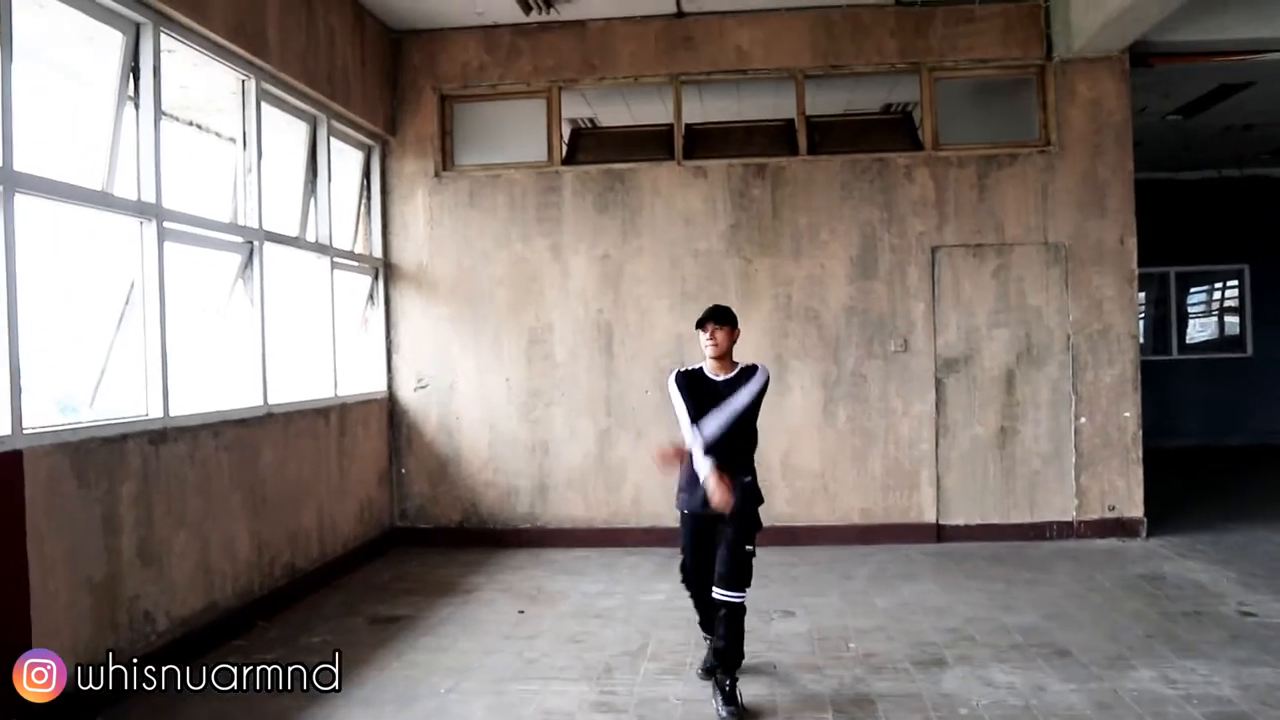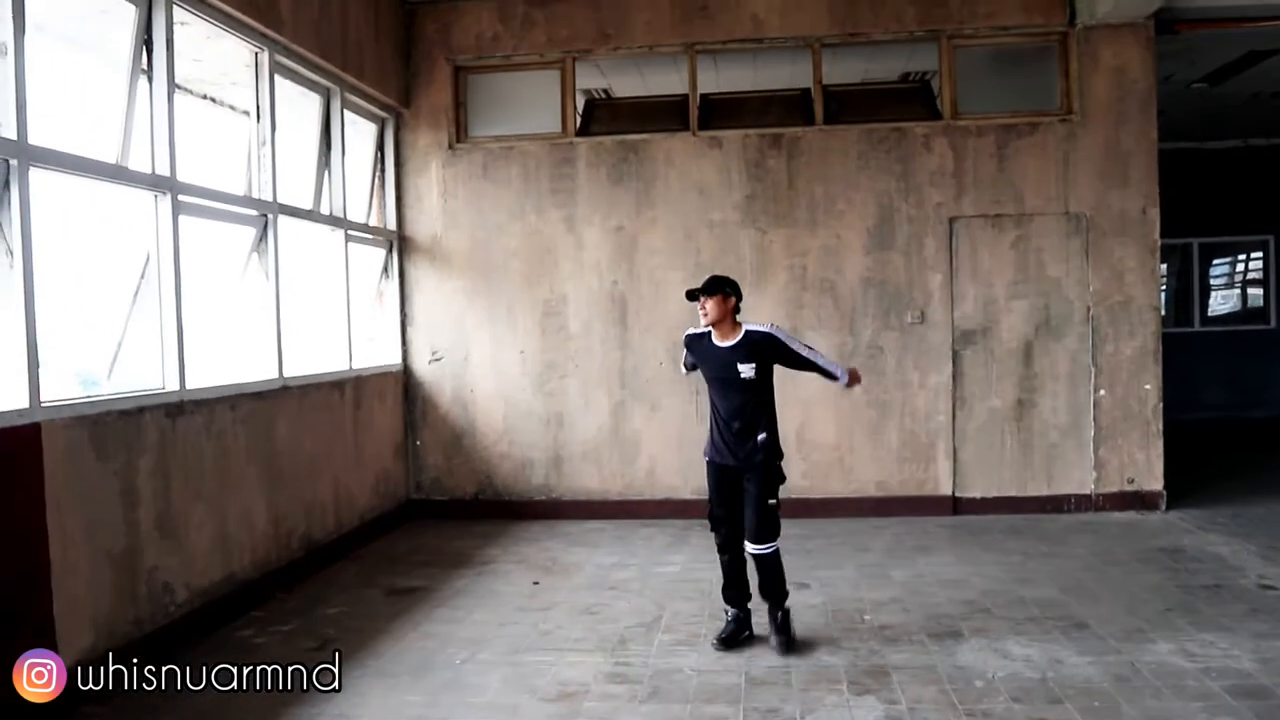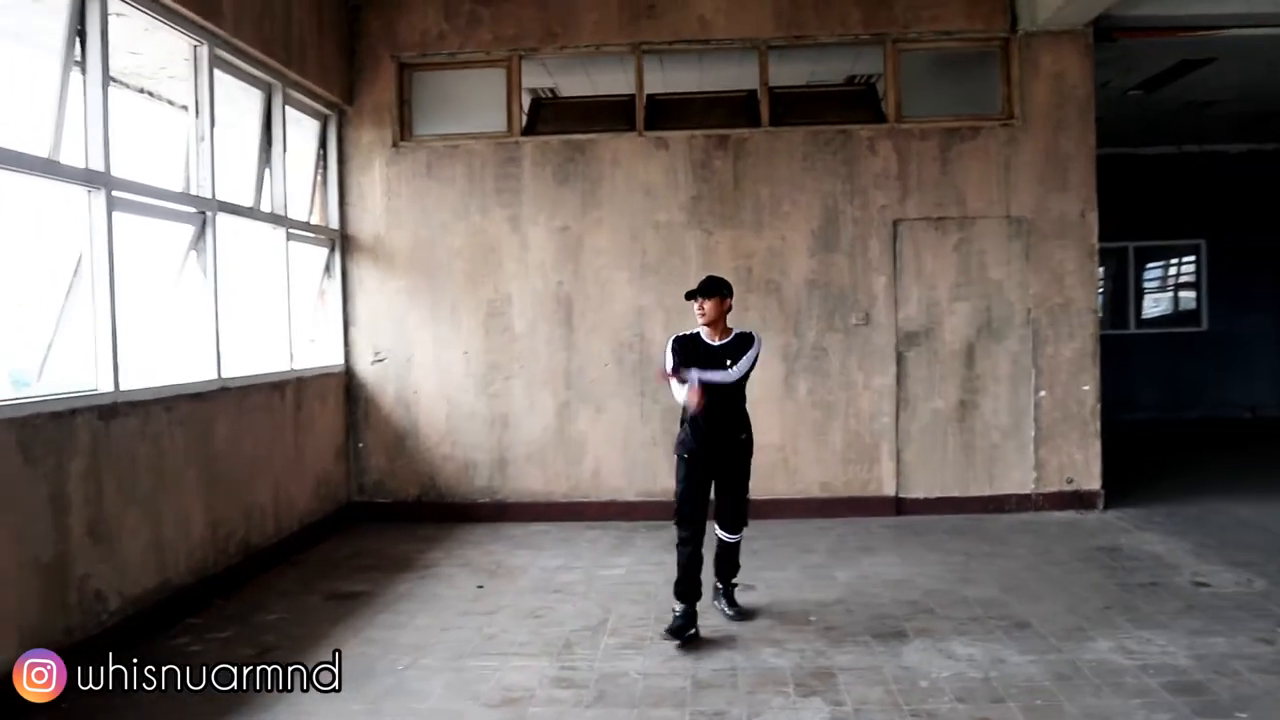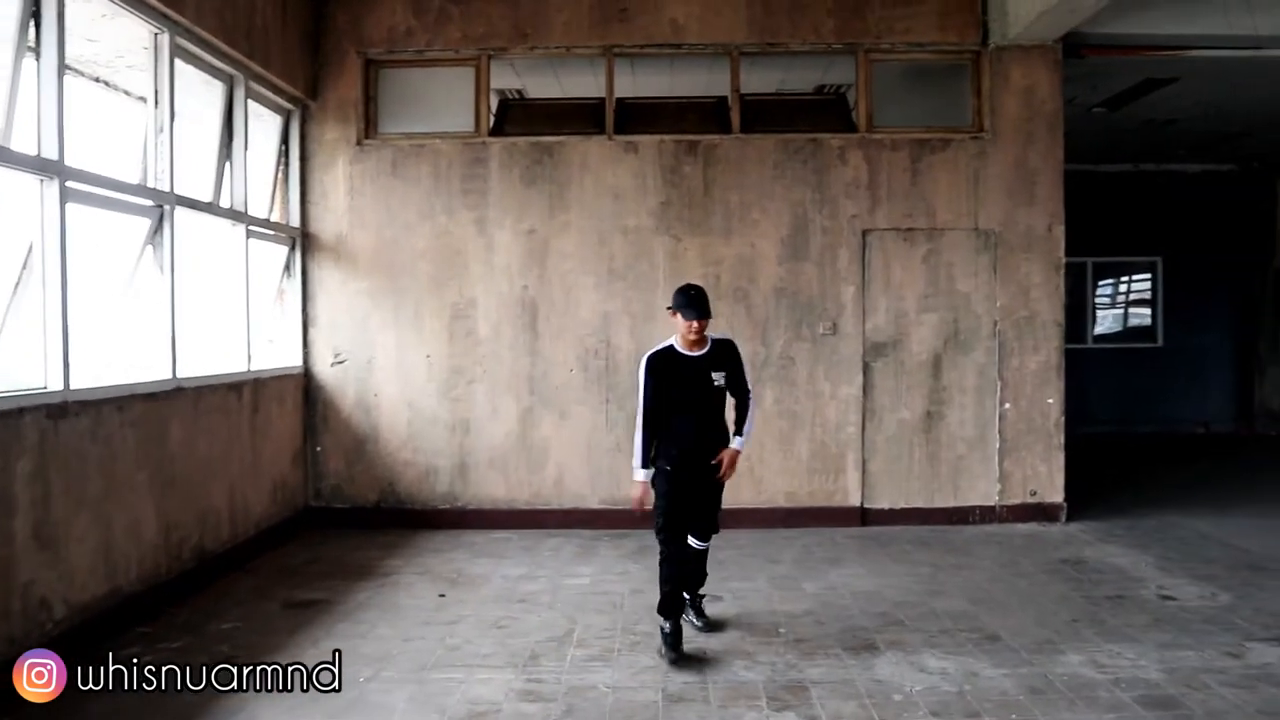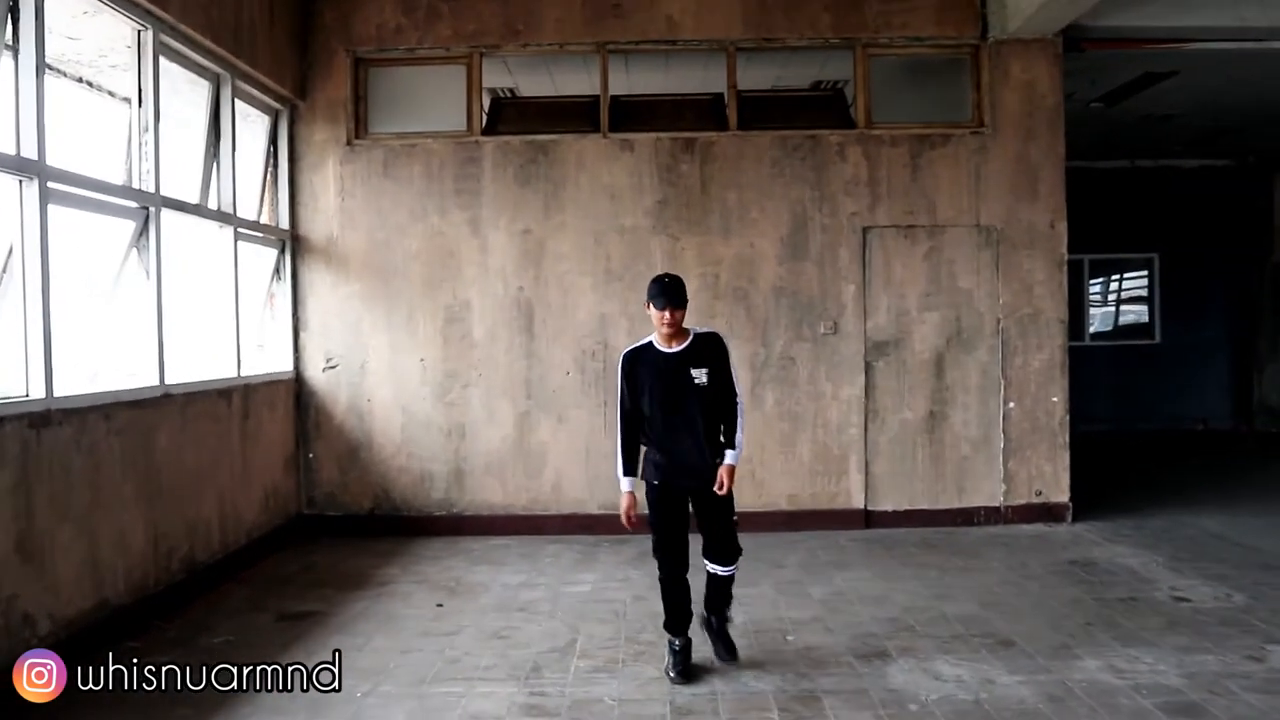
dt=0.5s
person 1, frame 1
left shoulder: (754, 376)
right shoulder: (683, 380)
left elbow: (730, 413)
right elbow: (689, 426)
left wrist: (686, 448)
right wrist: (708, 472)
left hip: (739, 499)
right hip: (695, 498)
left knee: (730, 588)
right knee: (696, 580)
left ankle: (725, 676)
right ankle: (715, 642)
person 1, frame 2
left shoulder: (764, 339)
right shoulder: (695, 341)
left elbow: (807, 357)
left wrist: (843, 375)
right wrist: (687, 366)
left hip: (760, 455)
right hip: (719, 458)
left knee: (761, 536)
right knee: (727, 539)
left ankle: (778, 611)
right ankle: (737, 615)
person 1, frame 3
left shoulder: (748, 342)
right shoulder: (681, 344)
left elbow: (732, 376)
right elbow: (677, 383)
left wrist: (689, 375)
right wrist: (688, 393)
left hip: (735, 448)
right hip: (694, 450)
left knee: (731, 526)
right knee: (689, 531)
left ankle: (724, 588)
right ankle: (686, 610)
person 1, frame 4
left shoulder: (726, 352)
right shoulder: (657, 360)
left elbow: (744, 399)
right elbow: (648, 417)
left wrist: (735, 445)
right wrist: (642, 473)
left hip: (713, 459)
right hip: (672, 461)
left knee: (702, 535)
right knee: (672, 542)
left ankle: (691, 598)
right ankle: (670, 623)
person 1, frame 5
left shoulder: (711, 346)
right shoulder: (634, 359)
left elbow: (732, 402)
right elbow: (627, 421)
left wrist: (730, 458)
right wrist: (626, 484)
left hip: (710, 470)
right hip: (661, 474)
left knee: (723, 554)
right knee: (671, 563)
left ankle: (716, 618)
right ankle: (678, 641)
